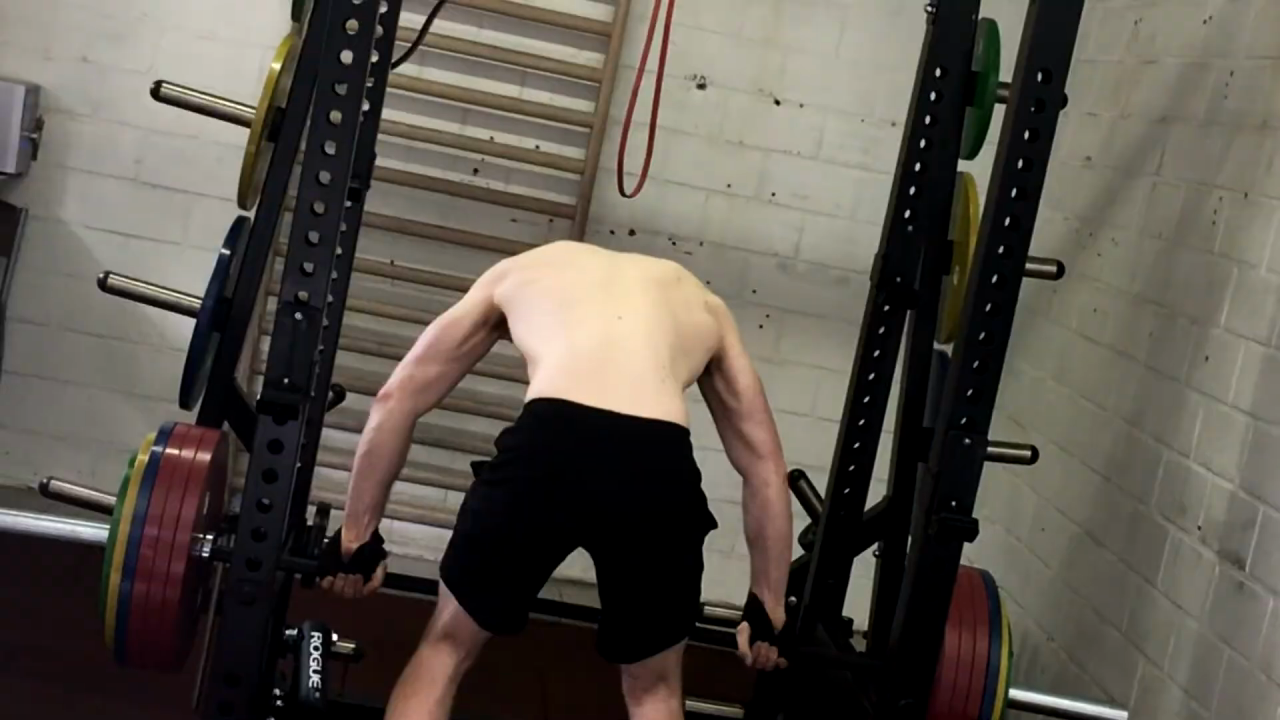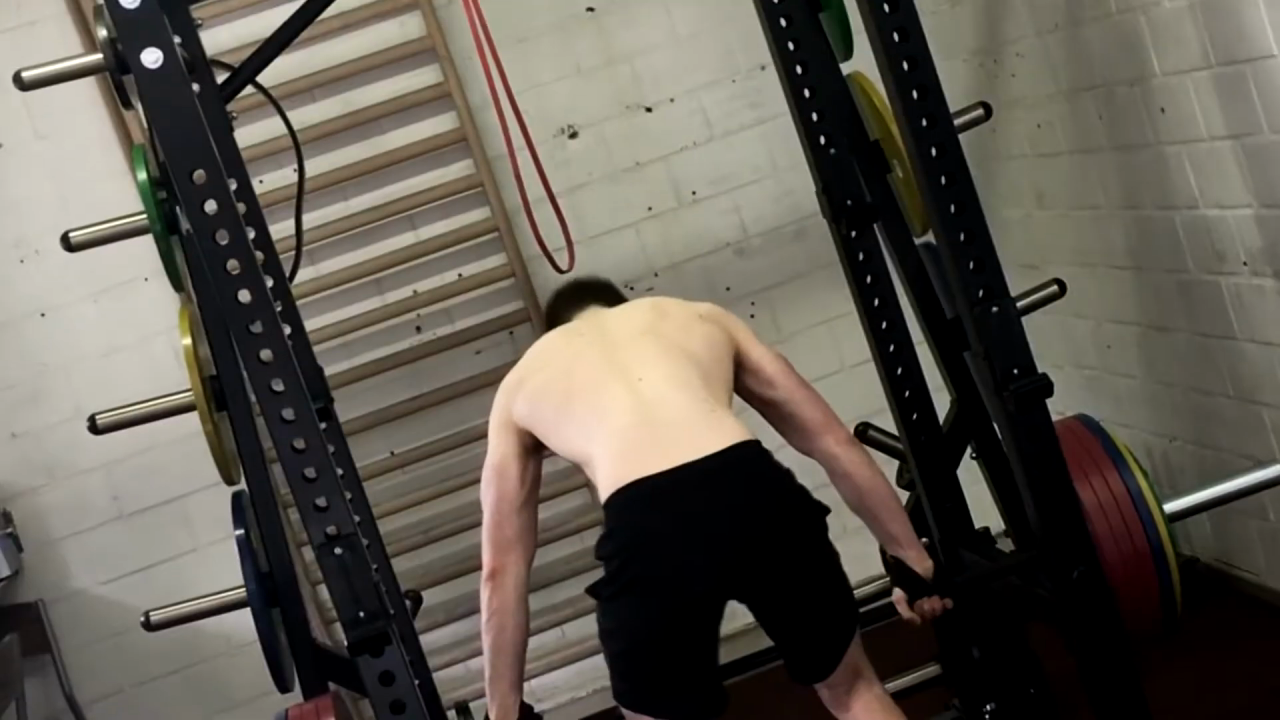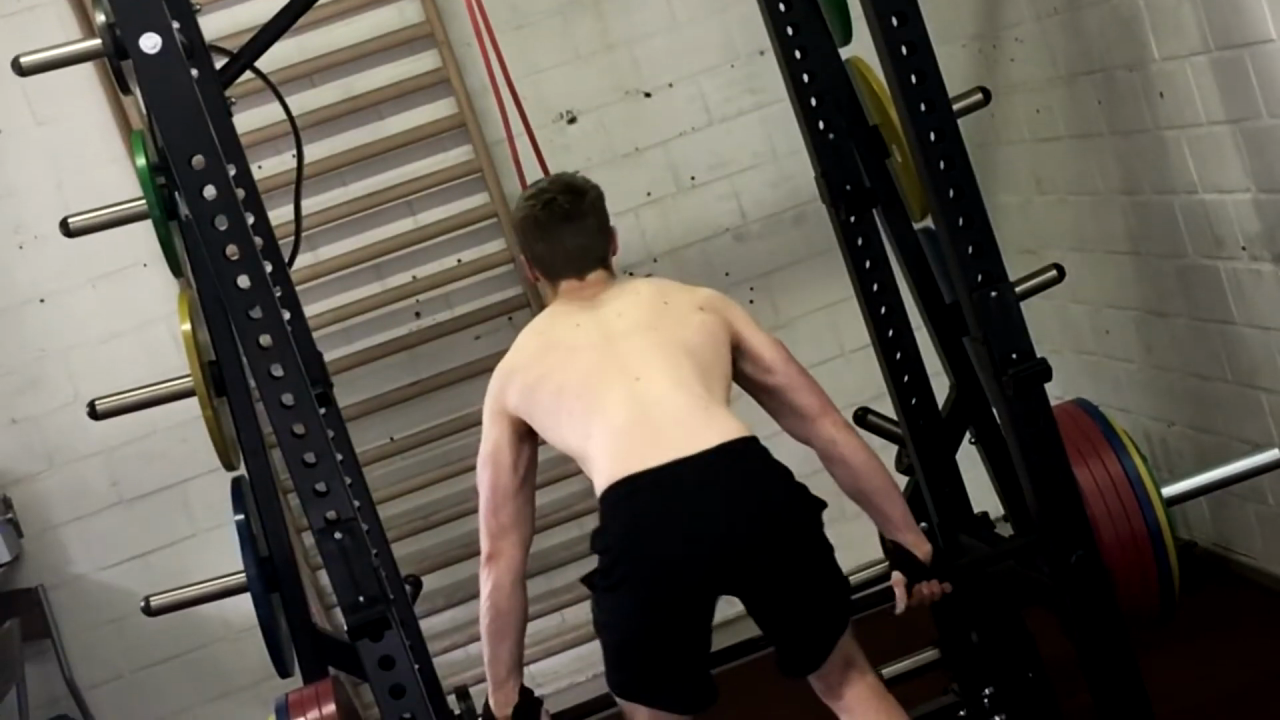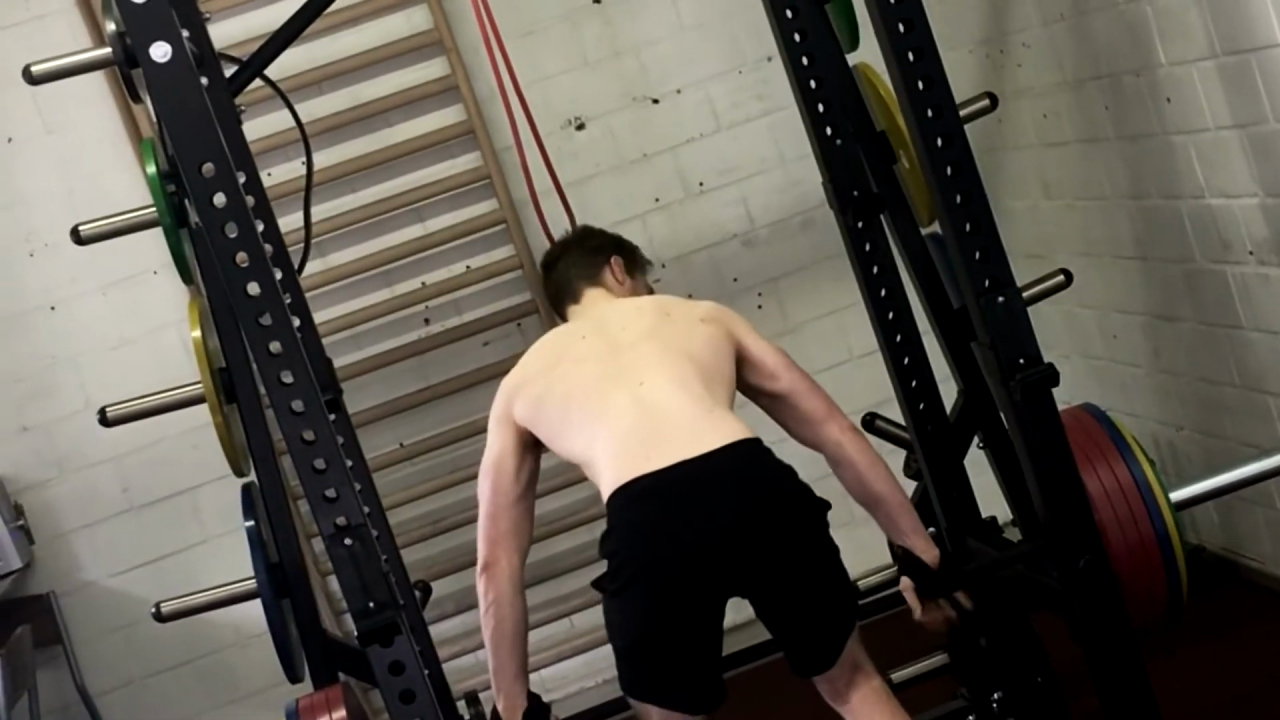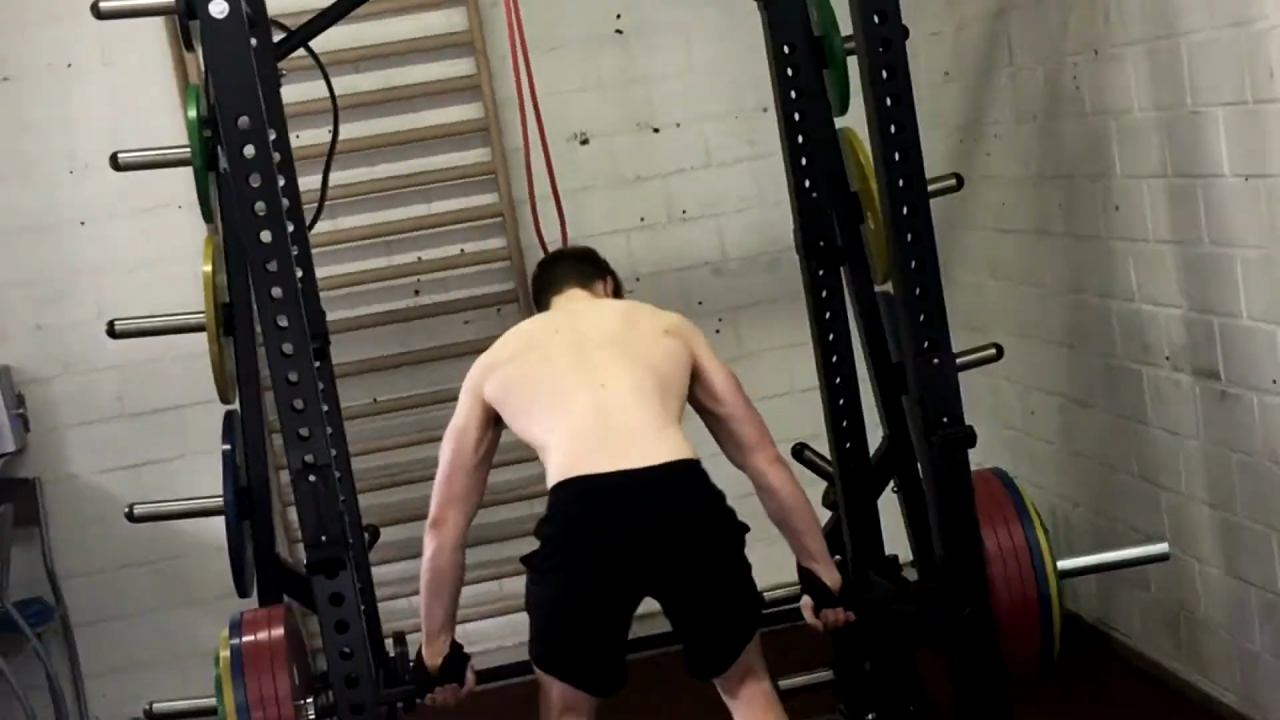
dt=0.7s
person 1, frame 1
left shoulder: (518, 272)
right shoulder: (702, 302)
left elbow: (396, 399)
right elbow: (763, 459)
left wrist: (358, 536)
right wrist: (768, 605)
left hip: (544, 444)
right hip: (647, 471)
left knee: (448, 643)
person 1, frame 2
left shoulder: (522, 380)
right shoulder: (702, 316)
left elbow: (502, 567)
right elbow: (833, 443)
right wrist: (914, 558)
left hip: (646, 531)
right hip: (755, 492)
person 1, frame 3
left shoulder: (516, 370)
right shoulder: (699, 303)
left elbow: (502, 553)
right elbow: (827, 429)
right wrist: (912, 543)
left hip: (644, 530)
right hip: (755, 492)
person 1, frame 4
left shoulder: (524, 379)
right shoulder: (703, 314)
left elbow: (498, 562)
right elbow: (835, 434)
right wrist: (921, 551)
left hip: (648, 531)
right hip: (761, 493)
person 1, frame 5
left shoulder: (498, 358)
right shoulder: (665, 324)
left elbow: (446, 522)
right elbow: (763, 461)
left wrist: (438, 649)
right wrist: (823, 570)
left hip: (584, 523)
right hip: (689, 508)
